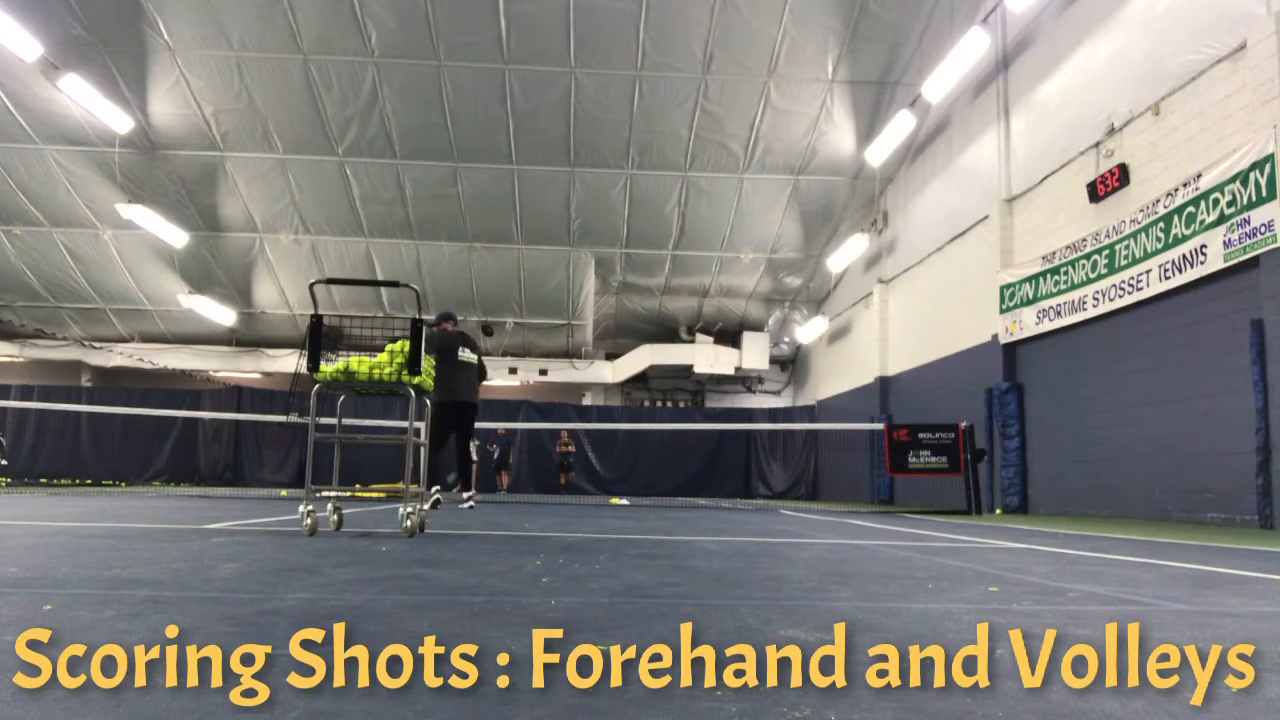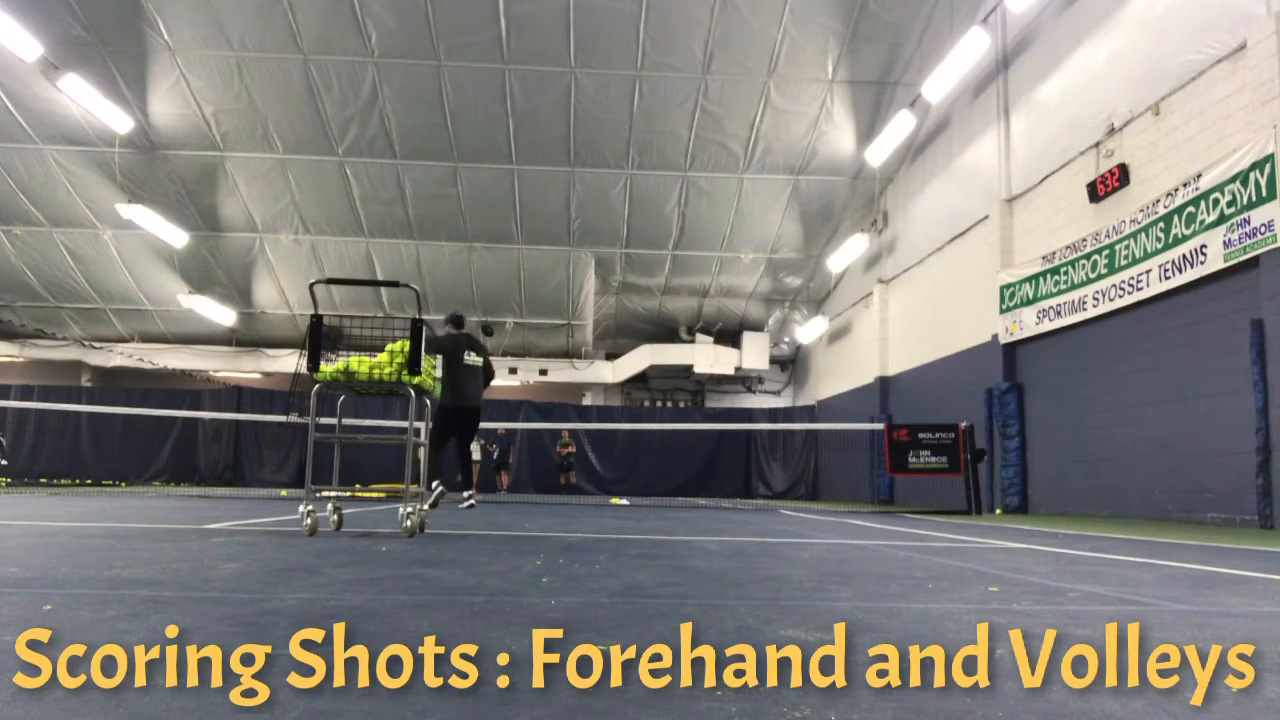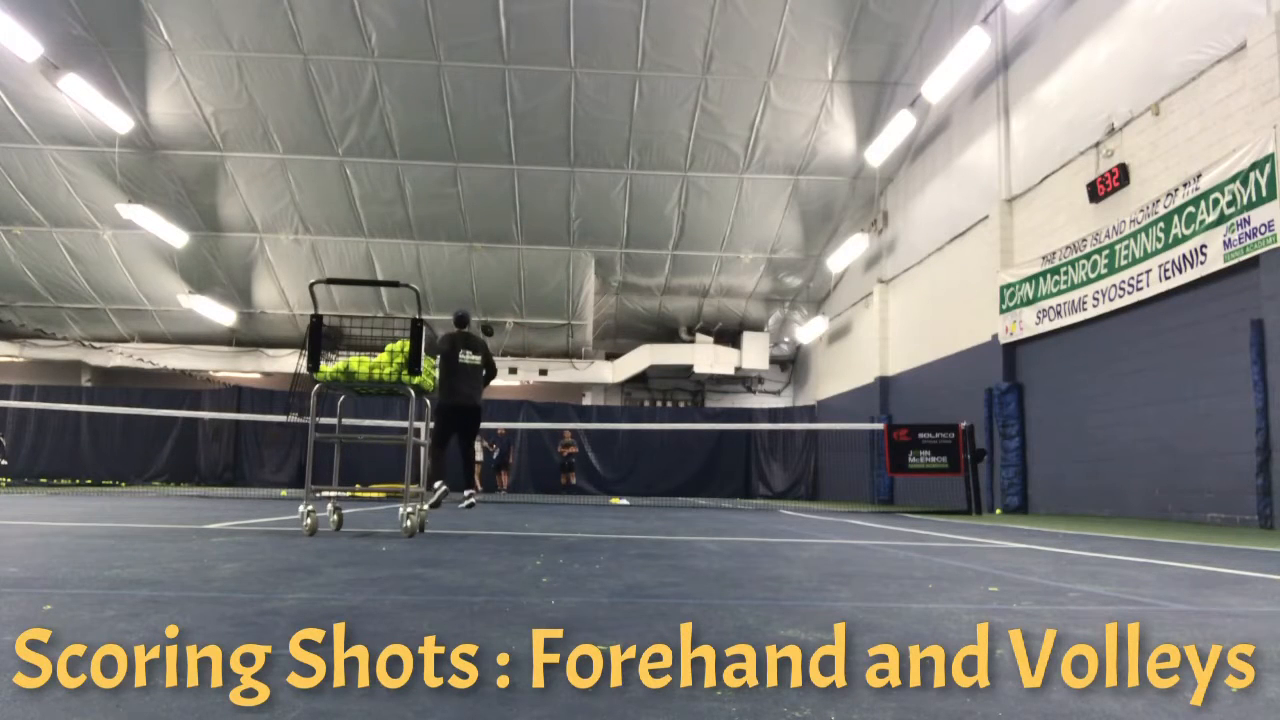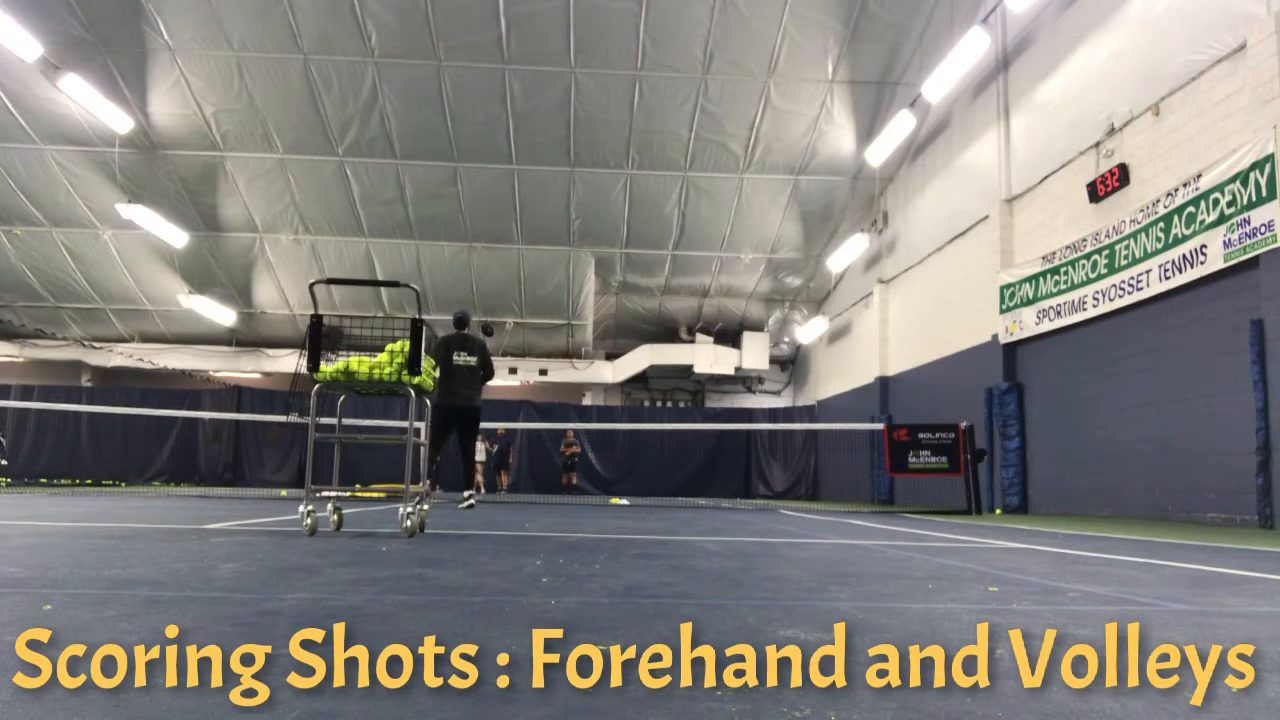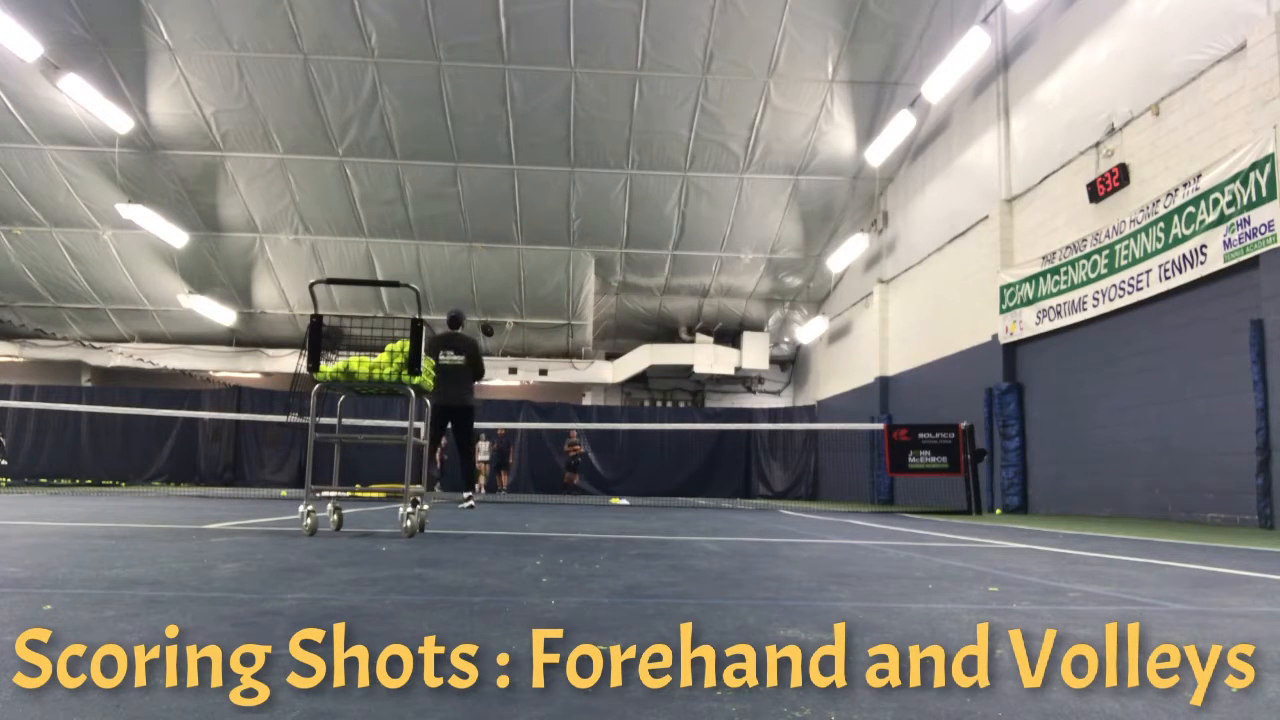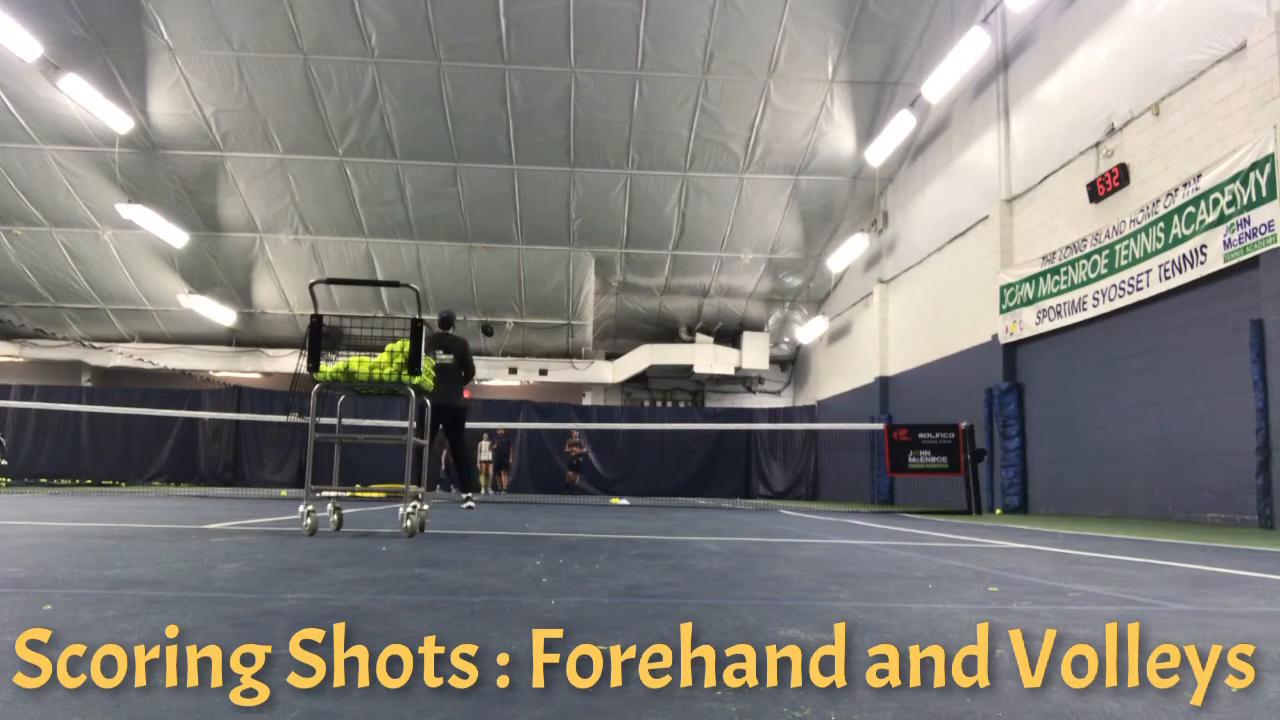
dt=0.2s
person 1, frame 1
left shoulder: (445, 337)
right shoulder: (473, 344)
left elbow: (425, 345)
right elbow: (482, 374)
left hip: (448, 400)
right hip: (471, 402)
left knee: (434, 446)
right knee: (463, 448)
left ankle: (434, 490)
right ankle: (468, 494)
person 1, frame 2
left shoulder: (451, 340)
right shoulder: (479, 345)
left elbow: (429, 344)
right elbow: (490, 374)
left hip: (452, 403)
right hip: (474, 405)
left knee: (435, 445)
right knee: (464, 448)
left ankle: (436, 484)
right ankle: (469, 493)
person 1, frame 3
left shoulder: (449, 339)
right shoulder: (480, 343)
left elbow: (435, 354)
right elbow: (492, 371)
left hip: (450, 402)
right hip: (473, 404)
left knee: (437, 446)
right knee: (467, 448)
left ankle: (439, 484)
right ankle: (469, 493)
person 1, frame 4
left shoulder: (445, 342)
right shoulder: (479, 345)
left elbow: (434, 366)
right elbow: (489, 373)
left hip: (446, 403)
right hip: (471, 404)
left knee: (433, 447)
right knee: (467, 450)
right ankle: (469, 494)
person 1, frame 5
left shoulder: (434, 342)
right shoulder: (470, 343)
right elbow: (480, 372)
left hip: (438, 402)
right hip: (464, 404)
left knee: (428, 448)
right knee: (466, 450)
right ankle: (468, 495)
person 1, frame 6
left shoulder: (425, 343)
right shoulder: (461, 344)
right elbow: (470, 372)
left hip: (429, 403)
right hip: (454, 404)
right knee: (459, 450)
right ankle: (468, 495)
